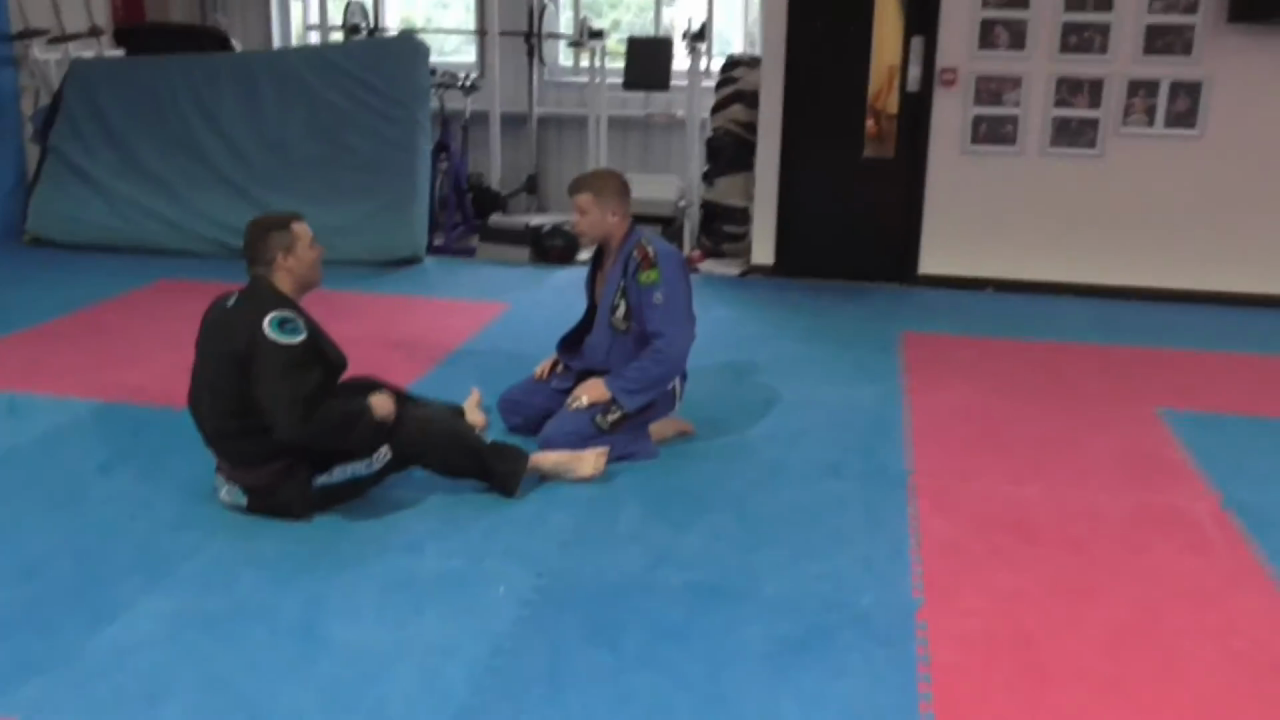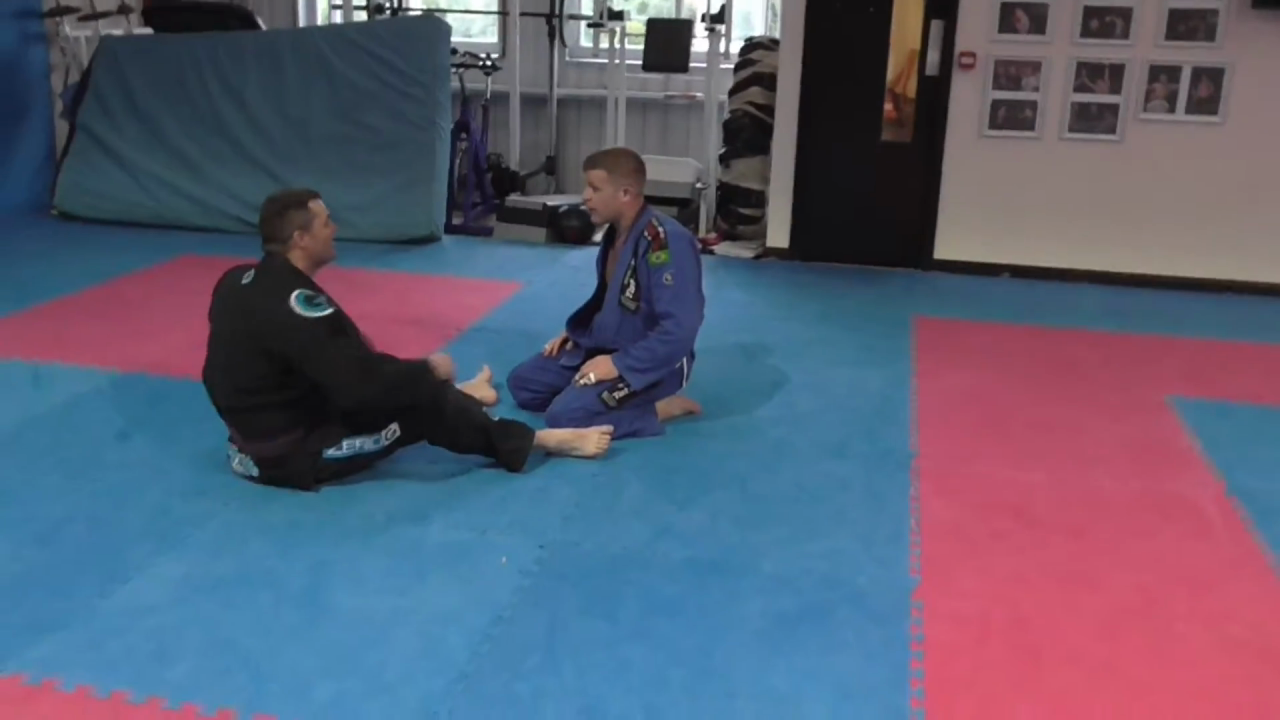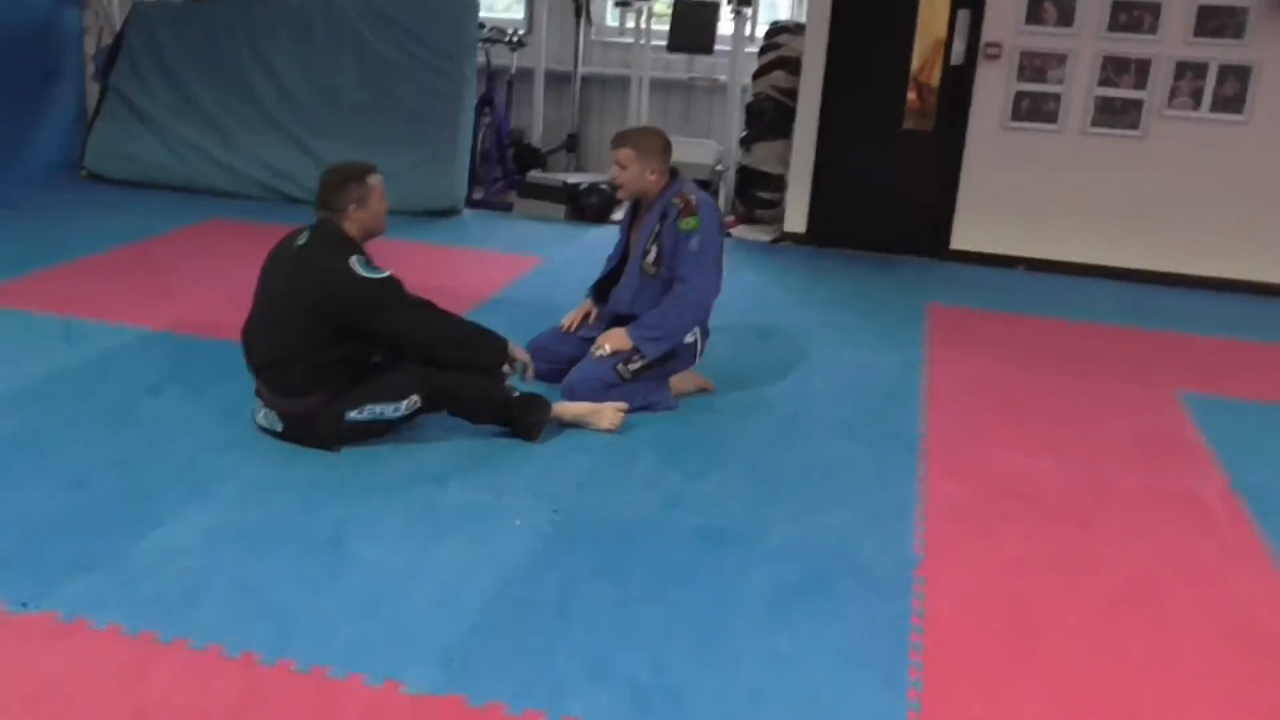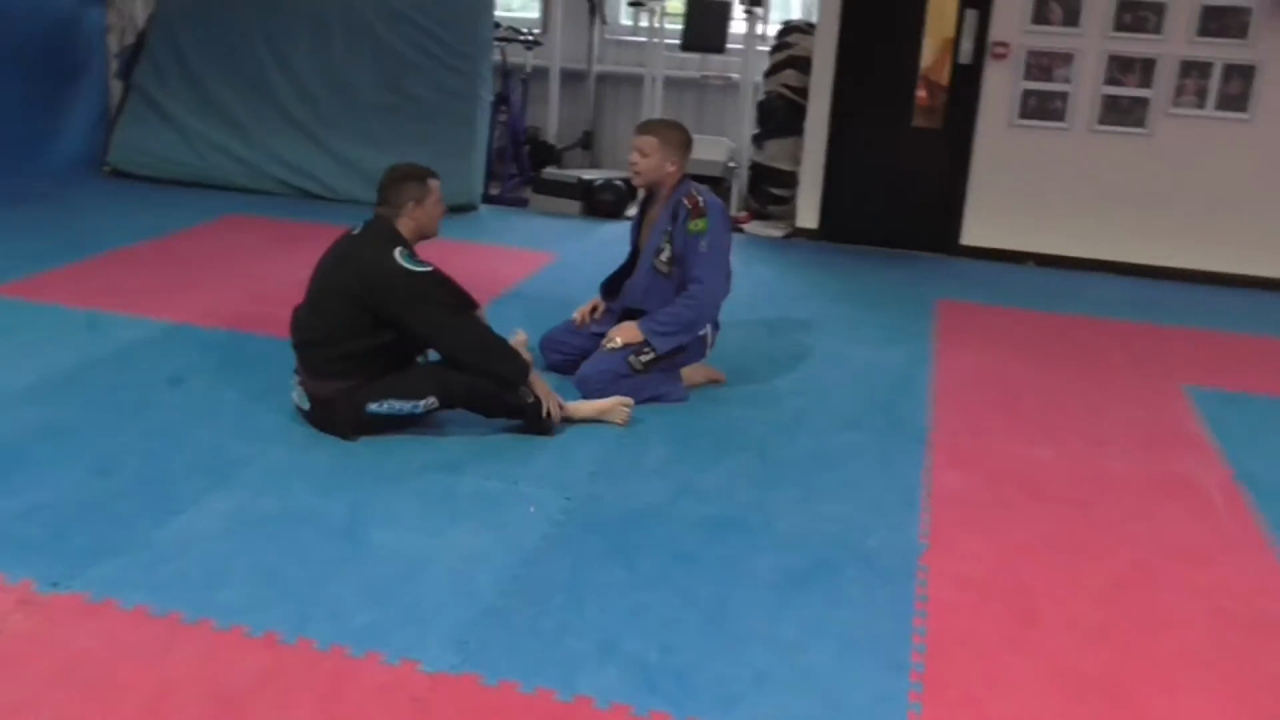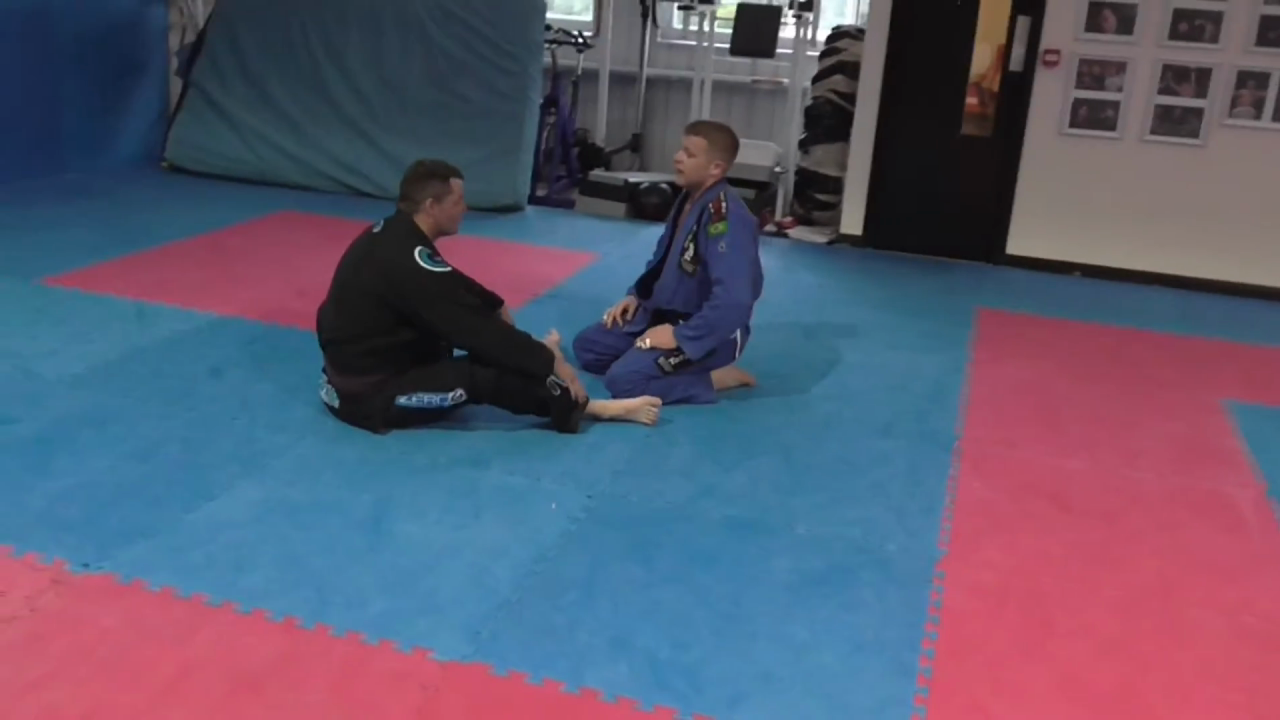
dt=0.4s
person 1, frame 1
left shoulder: (230, 306)
right shoulder: (277, 325)
right elbow: (302, 425)
right wrist: (368, 413)
left hip: (245, 456)
right hip: (280, 479)
left knee: (366, 391)
right knee: (414, 430)
left ankle: (456, 418)
right ankle: (534, 463)
person 1, frame 2
left shoulder: (238, 281)
right shoulder: (295, 302)
right elbow: (360, 385)
right wrist: (430, 370)
left hip: (256, 430)
right hip: (292, 451)
left knee: (378, 369)
right knee: (425, 407)
left ankle: (460, 396)
right ankle: (540, 440)
person 1, frame 3
left shoulder: (299, 244)
right shoulder: (345, 271)
right elbow: (426, 326)
right wrist: (504, 350)
left hip: (283, 391)
right hip: (314, 413)
left knee: (408, 342)
right knee: (439, 380)
left ankle: (488, 367)
right ankle: (555, 412)
person 1, frame 4
left shoulder: (368, 238)
right shoulder: (389, 266)
left elbow: (431, 286)
right elbow: (456, 331)
right wrist: (527, 375)
left hip: (322, 377)
right hip: (340, 401)
right knee: (457, 382)
right ankle: (568, 410)
person 1, frame 5
left shoulder: (389, 234)
right shoulder: (410, 263)
left elbow: (451, 286)
right elbow: (477, 329)
left wrist: (496, 307)
right wrist: (552, 363)
left hip: (352, 374)
right hip: (370, 396)
right knee: (486, 375)
right ankle: (586, 407)
person 2, frame 1
left shoulder: (658, 261)
right shoulder: (605, 253)
left elbow: (670, 350)
left wrist: (612, 386)
right wrist: (564, 353)
left hip: (641, 385)
right hip: (594, 369)
left knee: (558, 439)
right knee: (513, 406)
left ankle: (654, 429)
right ankle: (617, 420)
person 2, frame 2
left shoulder: (667, 242)
right shoulder: (616, 232)
left elbow: (679, 329)
left wrist: (619, 364)
right wrist: (575, 331)
left hip: (648, 364)
left knee: (565, 416)
right knee: (522, 382)
left ankle: (661, 407)
right ankle: (627, 398)
person 2, frame 3
left shoulder: (694, 210)
right shoulder: (642, 202)
left elbow: (694, 295)
left wrist: (635, 334)
right wrist: (595, 299)
left hip: (666, 335)
right hip: (621, 319)
left knee: (581, 387)
right knee: (540, 353)
left ankle: (674, 383)
right ankle: (639, 371)
person 2, frame 4
left shoulder: (701, 210)
right shoulder: (652, 199)
left elbow: (706, 295)
left wrist: (645, 329)
right wrist: (607, 296)
left hip: (676, 329)
right hip: (632, 312)
left knee: (594, 379)
right knee: (553, 346)
left ankle: (686, 374)
right ankle: (653, 363)
person 2, frame 5
left shoulder: (728, 216)
right shoulder: (689, 199)
left elbow: (733, 298)
left wrist: (681, 337)
right wrist: (637, 295)
left hip: (707, 332)
right hip: (665, 314)
left knee: (624, 379)
right knee: (587, 346)
left ankle: (716, 377)
right ankle: (683, 364)
